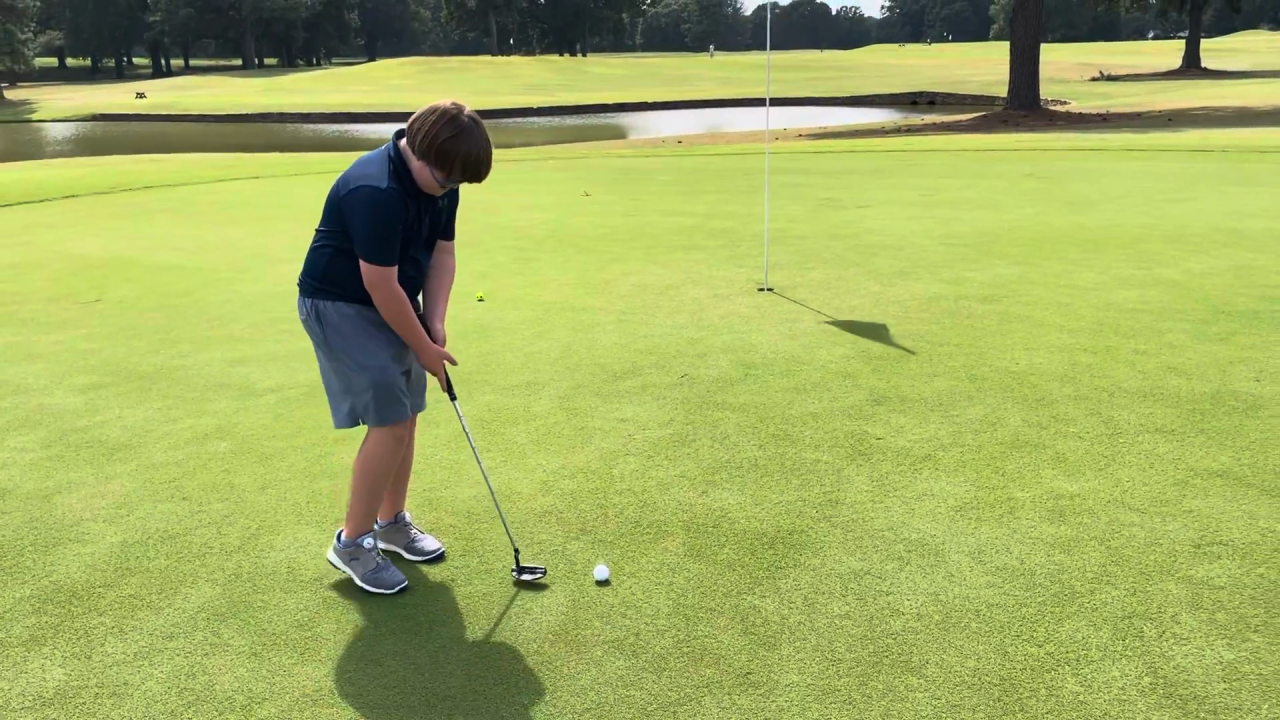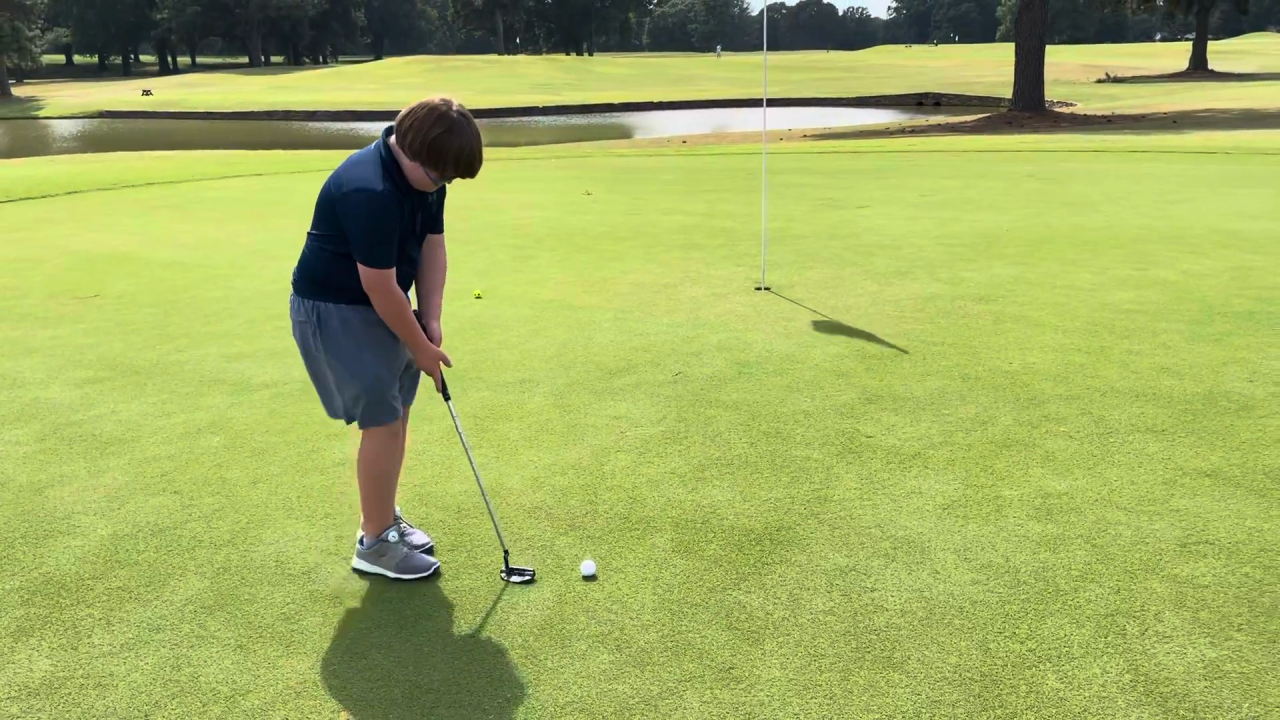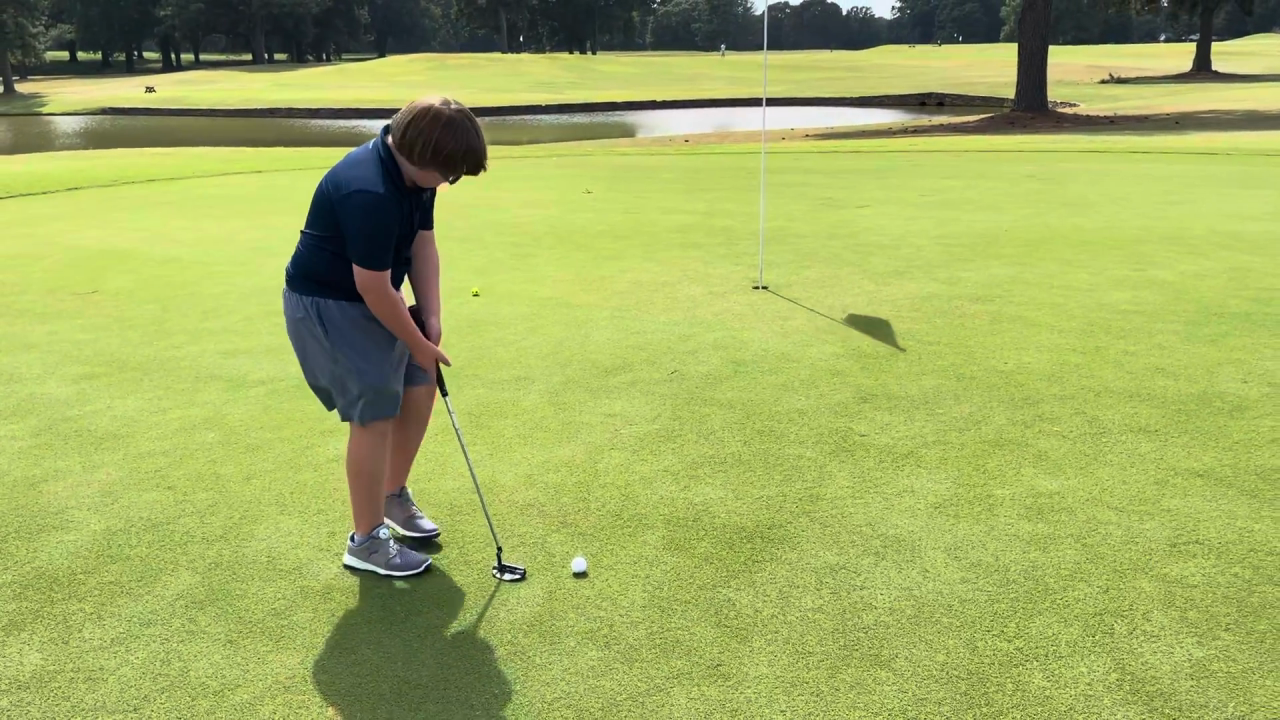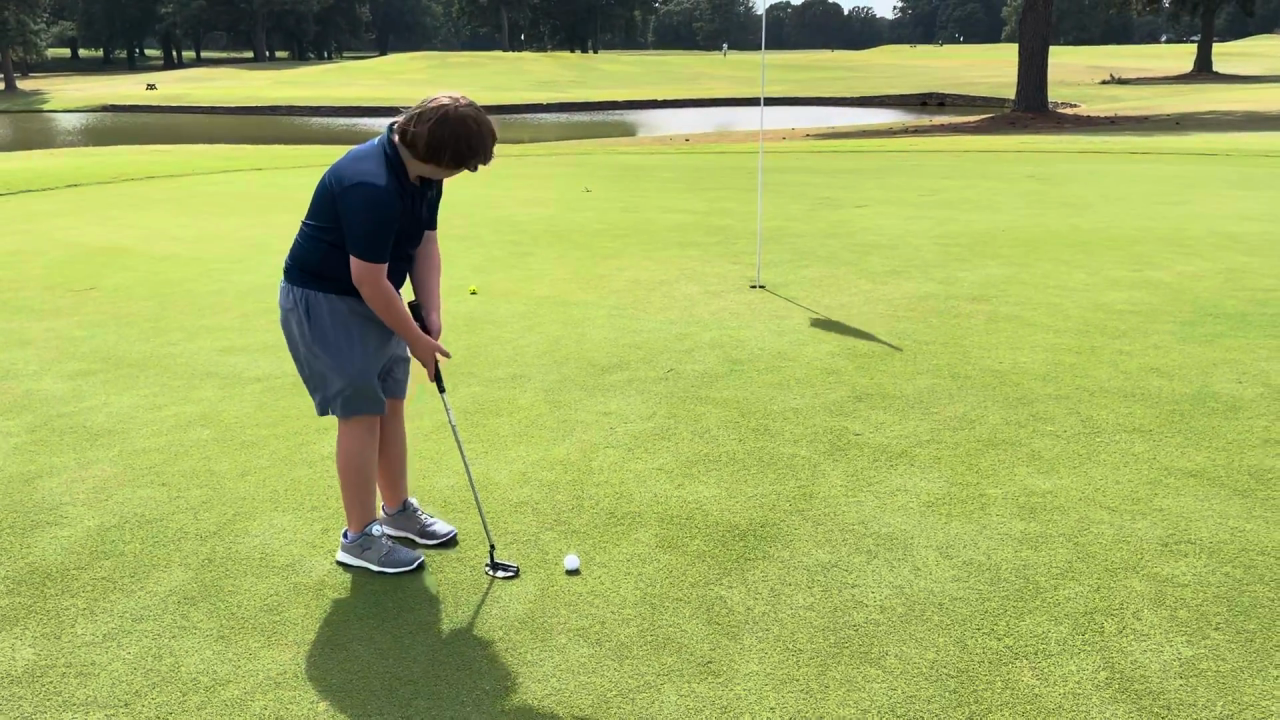
dt=0.2s
person 1, frame 1
left shoulder: (439, 180)
right shoulder: (375, 192)
left elbow: (442, 251)
right elbow: (382, 285)
left wrist: (435, 321)
right wrist: (423, 347)
left hip: (393, 306)
right hip: (339, 307)
left knee: (403, 418)
right knee: (390, 420)
left ankle: (391, 522)
right ankle: (353, 540)
person 1, frame 2
left shoulder: (424, 175)
right shoulder: (370, 193)
left elbow: (432, 246)
right elbow: (379, 287)
left wrist: (431, 319)
right wrist: (421, 348)
left hip: (377, 302)
right hip: (333, 308)
left knee: (395, 411)
right knee: (382, 419)
left ankle: (381, 516)
right ankle: (374, 543)
person 1, frame 3
left shoulder: (414, 174)
right shoulder: (369, 194)
left elbow: (423, 242)
right elbow: (373, 287)
left wrist: (430, 317)
right wrist: (418, 345)
left hip: (371, 298)
right hip: (327, 303)
left knee: (420, 387)
right knee: (375, 414)
left ankle: (392, 497)
right ankle: (365, 540)
person 1, frame 4
left shoulder: (422, 175)
right shoulder: (371, 188)
left elbow: (425, 244)
right elbow: (369, 280)
left wrist: (431, 313)
right wrist: (416, 339)
left hip: (370, 298)
right hip: (324, 299)
left knee: (390, 405)
right knee: (360, 412)
left ankle: (397, 510)
right ankle: (359, 537)
